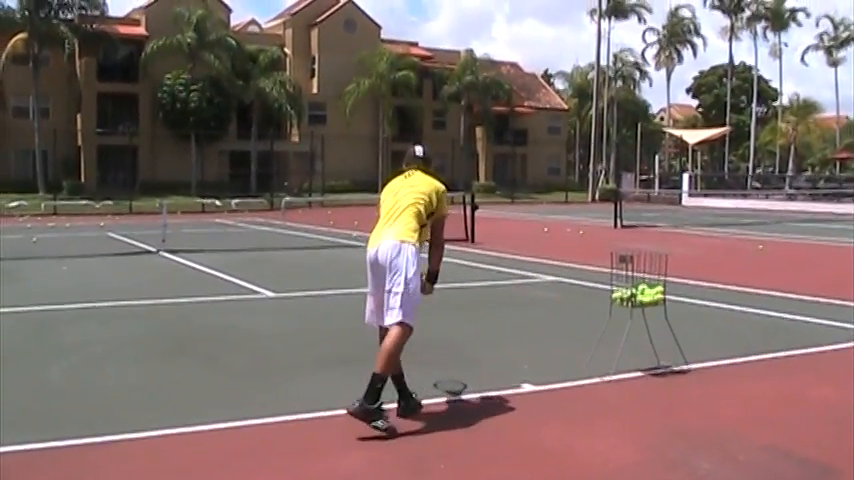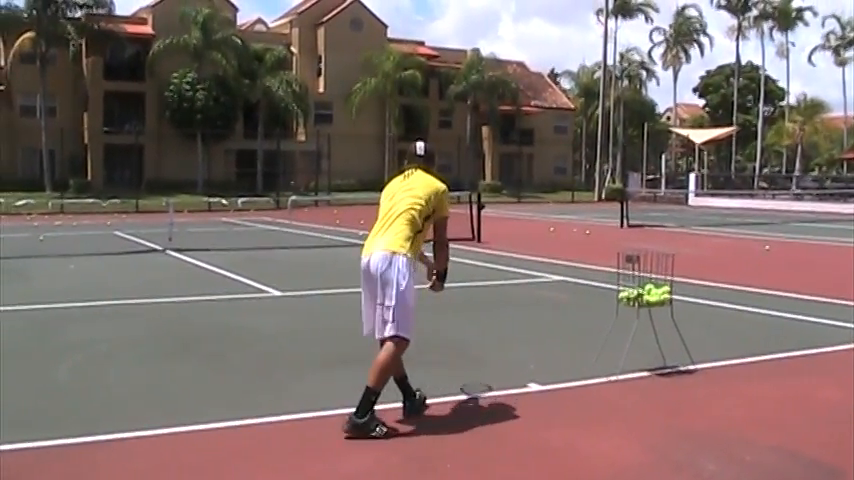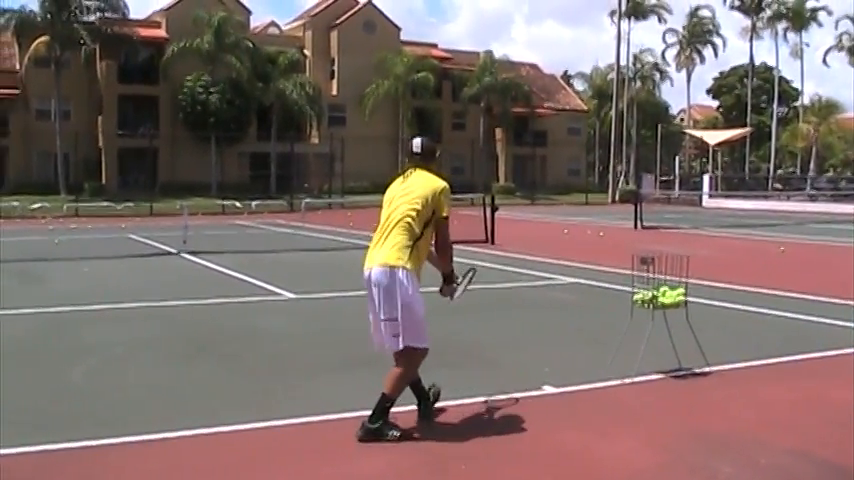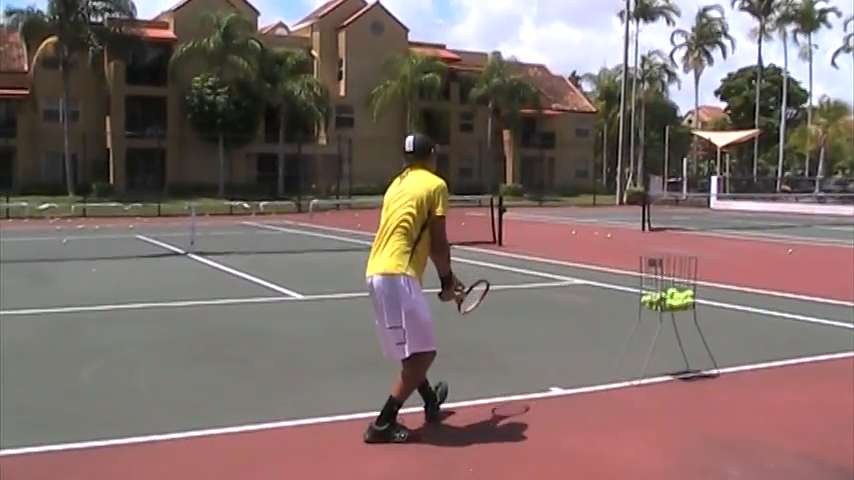
dt=0.3s
person 1, frame 1
left shoulder: (391, 185)
right shoulder: (436, 187)
right elbow: (436, 240)
left wrist: (420, 273)
right wrist: (432, 276)
left hip: (375, 246)
right hip: (401, 247)
left knee: (386, 326)
right knee: (400, 325)
left ankle: (405, 398)
right ankle: (369, 401)
person 1, frame 2
left shoulder: (393, 184)
right shoulder: (437, 187)
right elbow: (440, 241)
left wrist: (427, 263)
right wrist: (441, 274)
left hip: (370, 255)
right hip: (392, 258)
left knee: (389, 336)
right knee: (397, 339)
left ankle: (411, 398)
right ankle: (361, 415)
person 1, frame 3
left shoulder: (396, 185)
right shoulder: (438, 186)
right elbow: (442, 242)
left wrist: (439, 266)
right wrist: (448, 278)
left hip: (373, 266)
right hip: (396, 270)
left knee: (404, 345)
right knee: (413, 349)
left ankle: (424, 401)
right ankle: (375, 422)
person 1, frame 4
left shoulder: (397, 184)
right shoulder: (435, 184)
right elbow: (438, 243)
left wrist: (448, 276)
right wrist: (446, 282)
left hip: (377, 272)
right hip: (398, 276)
left knee: (413, 347)
right knee: (423, 353)
left ankle: (431, 401)
right ankle: (383, 424)
